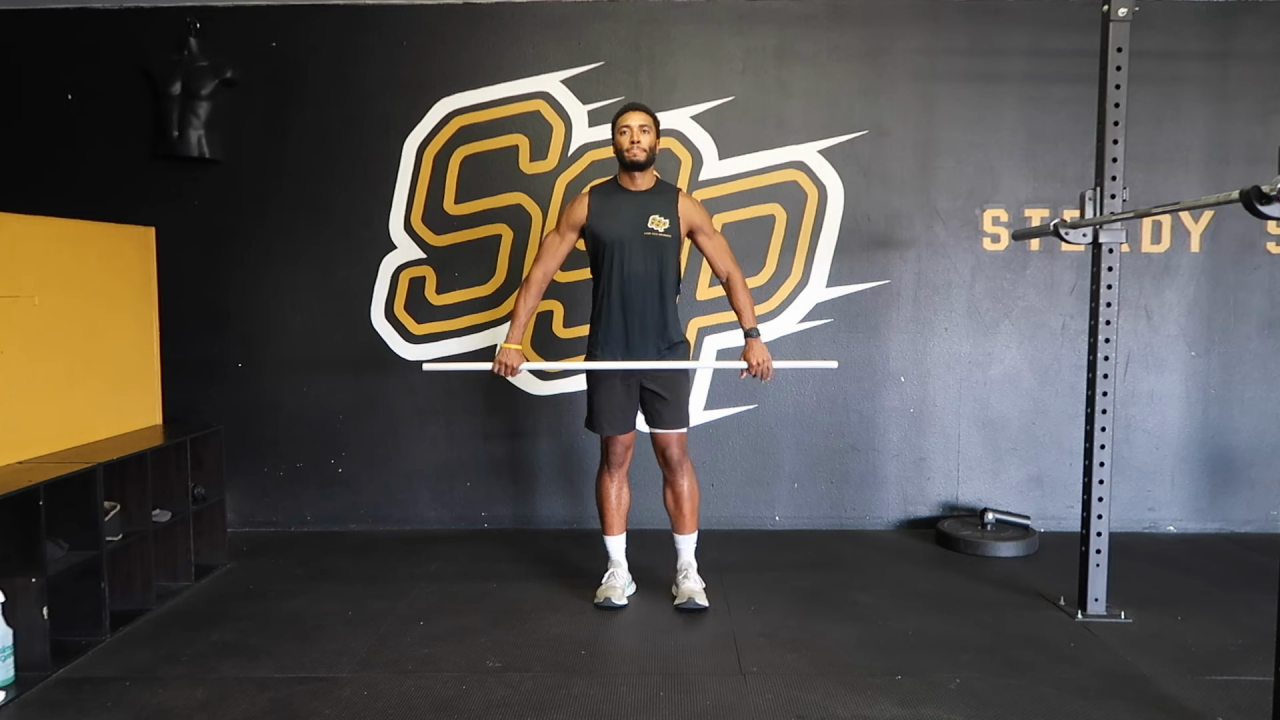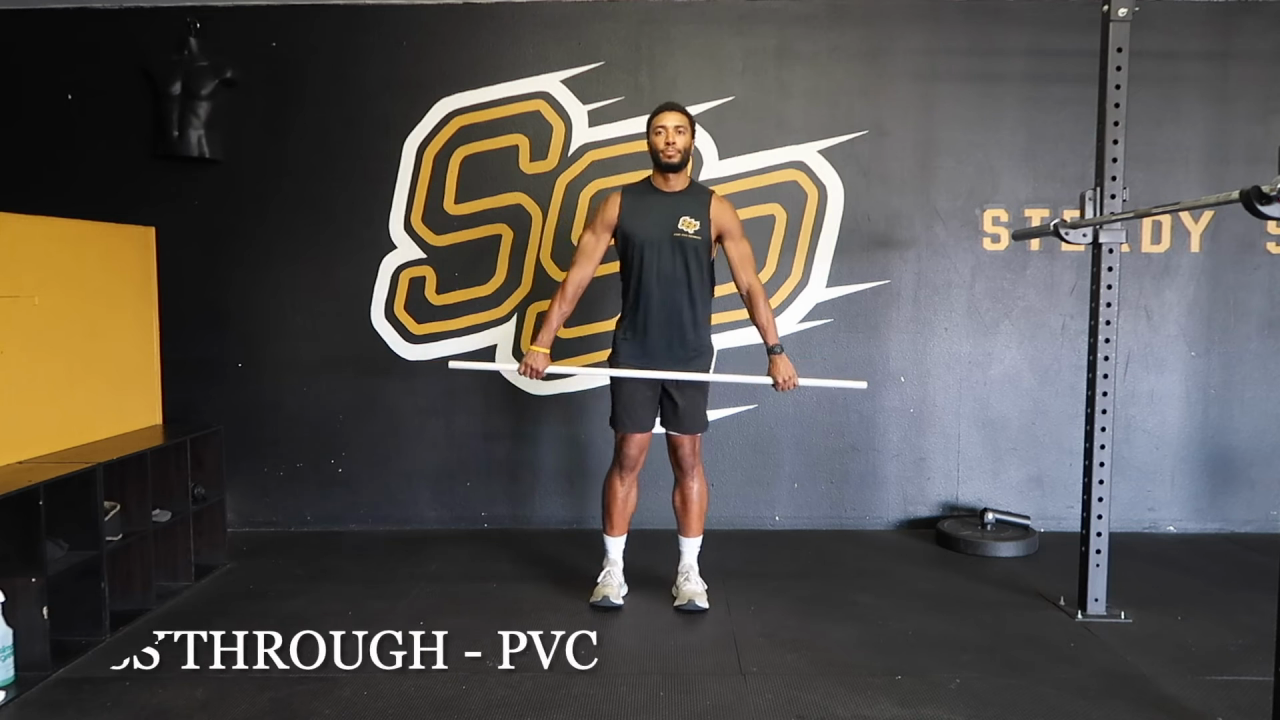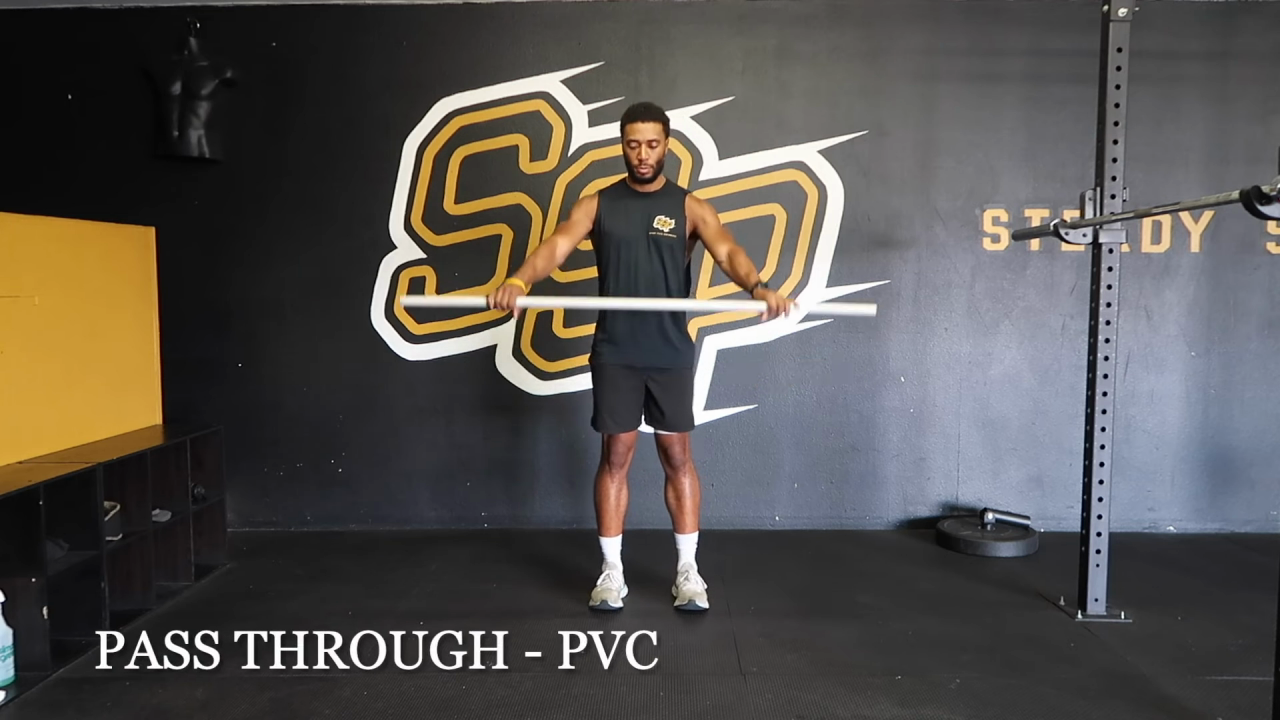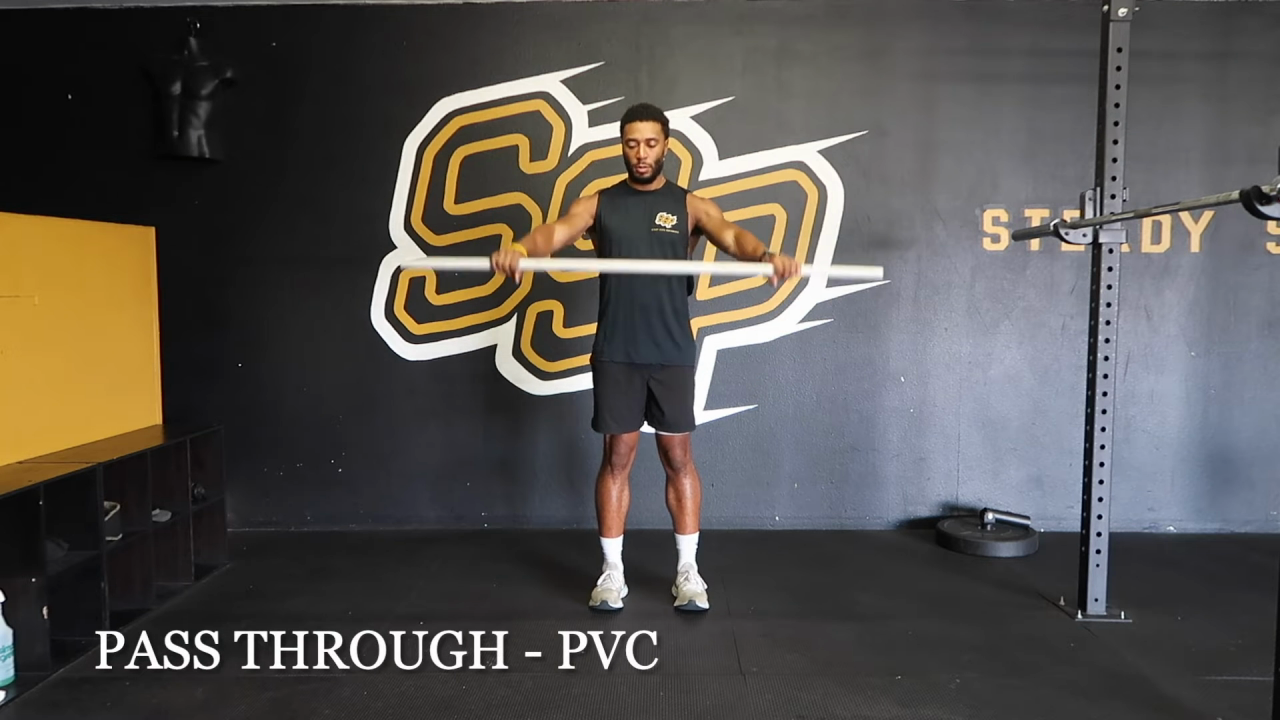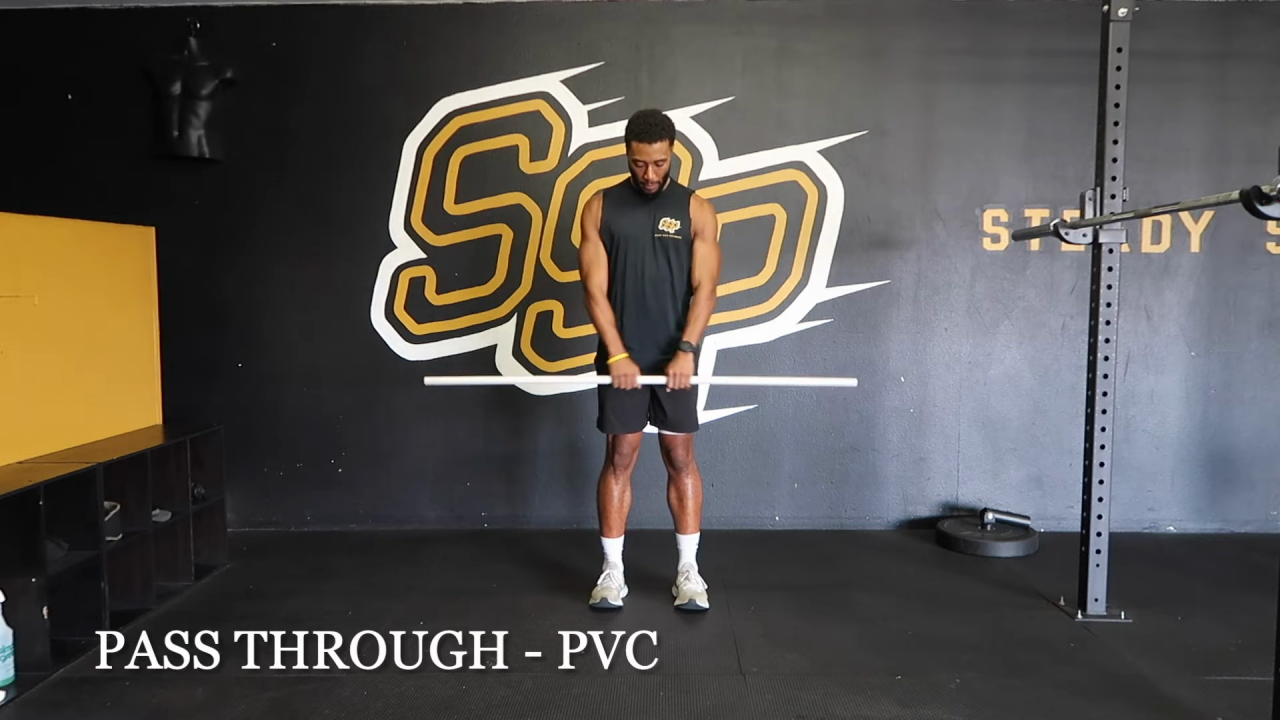
dt=0.7s
person 1, frame 1
left shoulder: (682, 205)
right shoulder: (587, 205)
left elbow: (729, 271)
right elbow: (540, 272)
left wrist: (752, 336)
right wrist: (513, 340)
left hip: (667, 352)
right hip: (609, 354)
left knee: (675, 456)
right knee: (615, 458)
left ankle: (687, 569)
right ankle: (617, 570)
person 1, frame 2
left shoulder: (715, 209)
right shoulder: (619, 204)
left elbow: (750, 284)
right elbow: (577, 277)
left wrist: (775, 351)
right wrist: (542, 343)
left hip: (690, 356)
right hip: (633, 354)
left knee: (688, 460)
right knee: (627, 459)
left ankle: (688, 572)
right ankle: (612, 570)
person 1, frame 3
left shoulder: (690, 206)
right shoulder: (597, 204)
left elbow: (728, 251)
right elbow: (555, 246)
left wrist: (760, 288)
right wrist: (517, 283)
left hip: (671, 354)
right hip: (614, 354)
left knee: (678, 458)
right knee: (615, 458)
left ankle: (687, 570)
right ankle: (612, 571)
person 1, frame 4
left shoulder: (690, 204)
right shoulder: (598, 203)
left elbow: (732, 236)
right elbow: (556, 231)
left wrist: (769, 256)
right wrist: (518, 252)
left hip: (672, 353)
right hip: (615, 354)
left knee: (678, 459)
right knee: (616, 458)
left ankle: (687, 571)
right ankle: (612, 572)
person 1, frame 5
left shoulder: (696, 209)
right shoulder: (601, 207)
left elbow: (705, 287)
right elbow: (595, 289)
left wrist: (687, 350)
right wrist: (615, 354)
left hip: (675, 357)
right hip: (622, 358)
left knee: (681, 458)
right knee: (619, 458)
left ankle: (688, 570)
right ankle: (612, 571)
